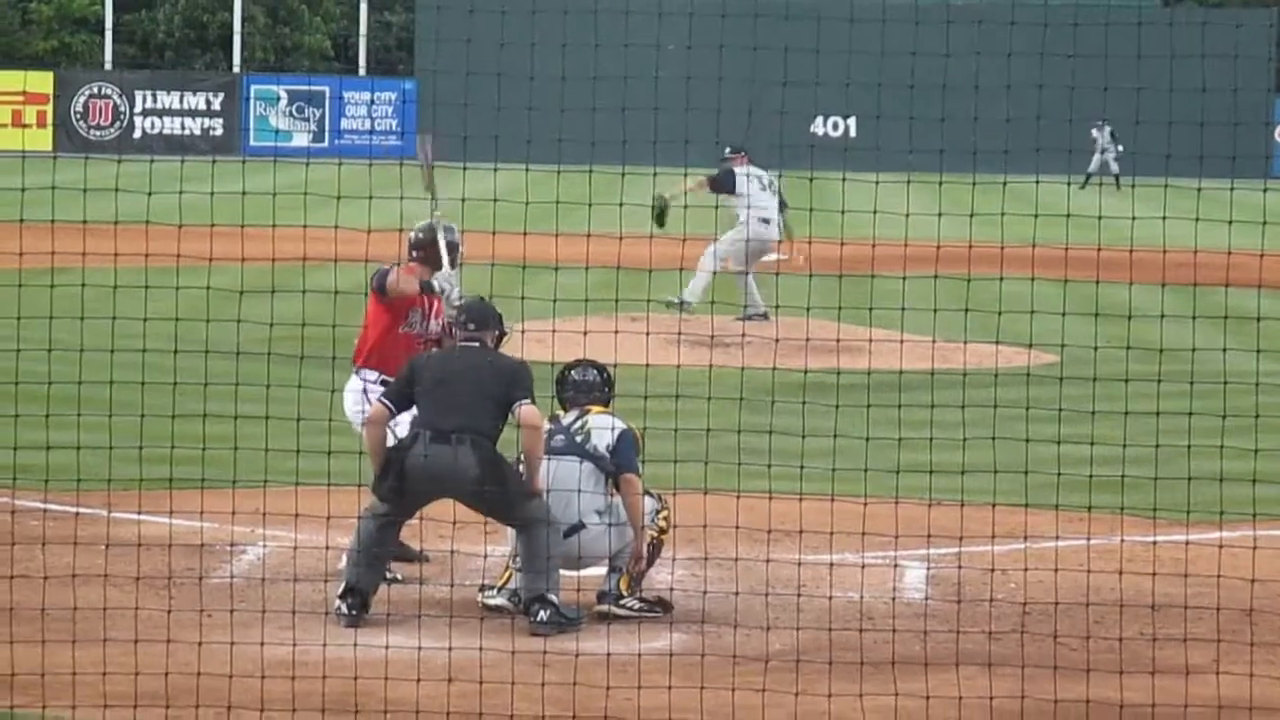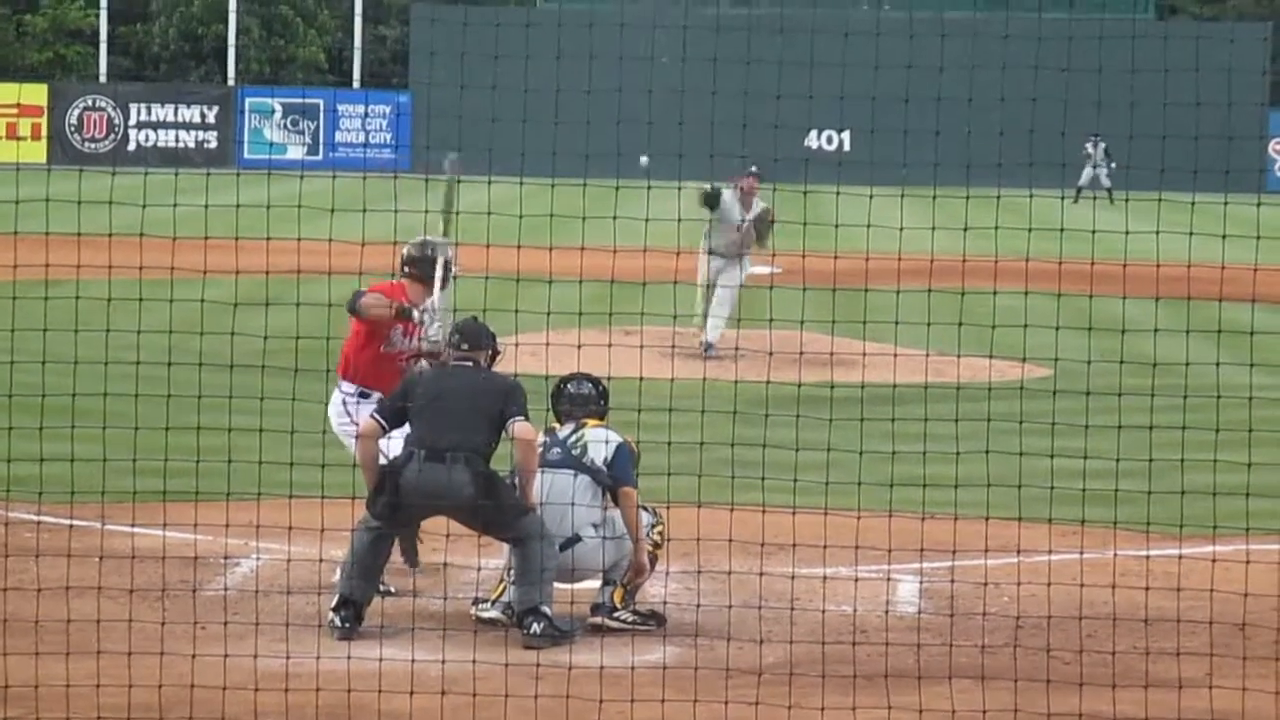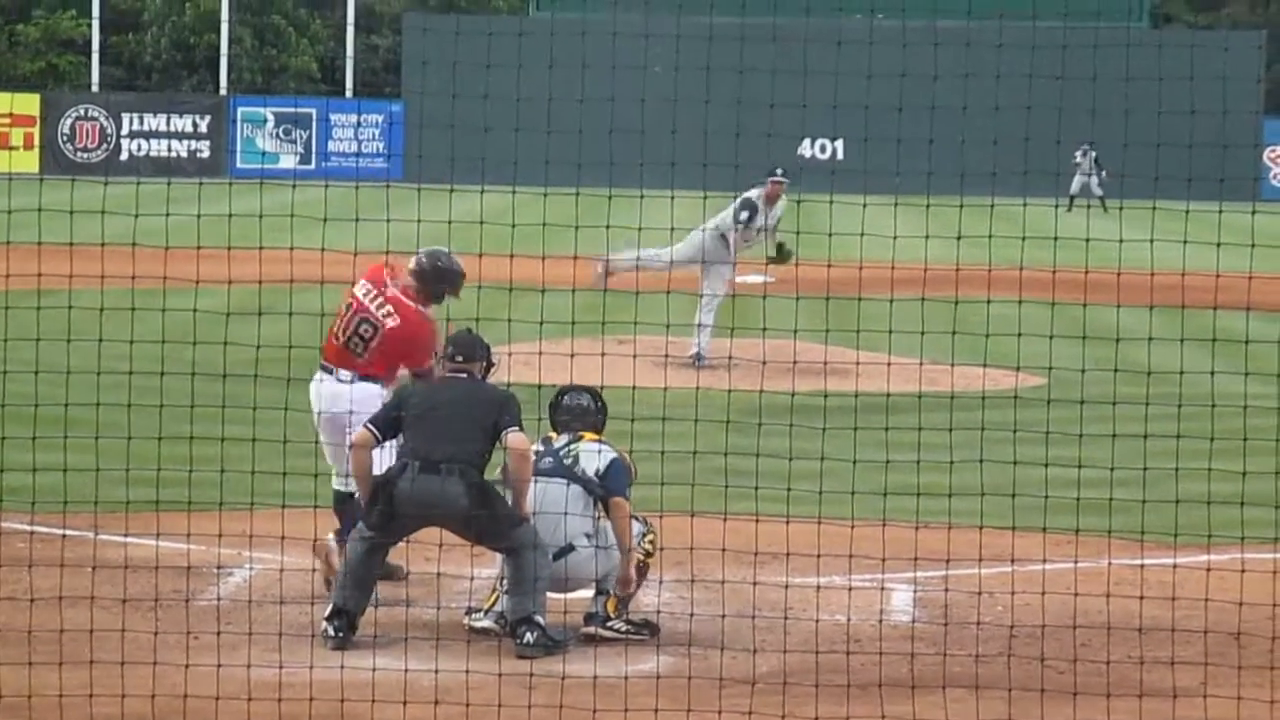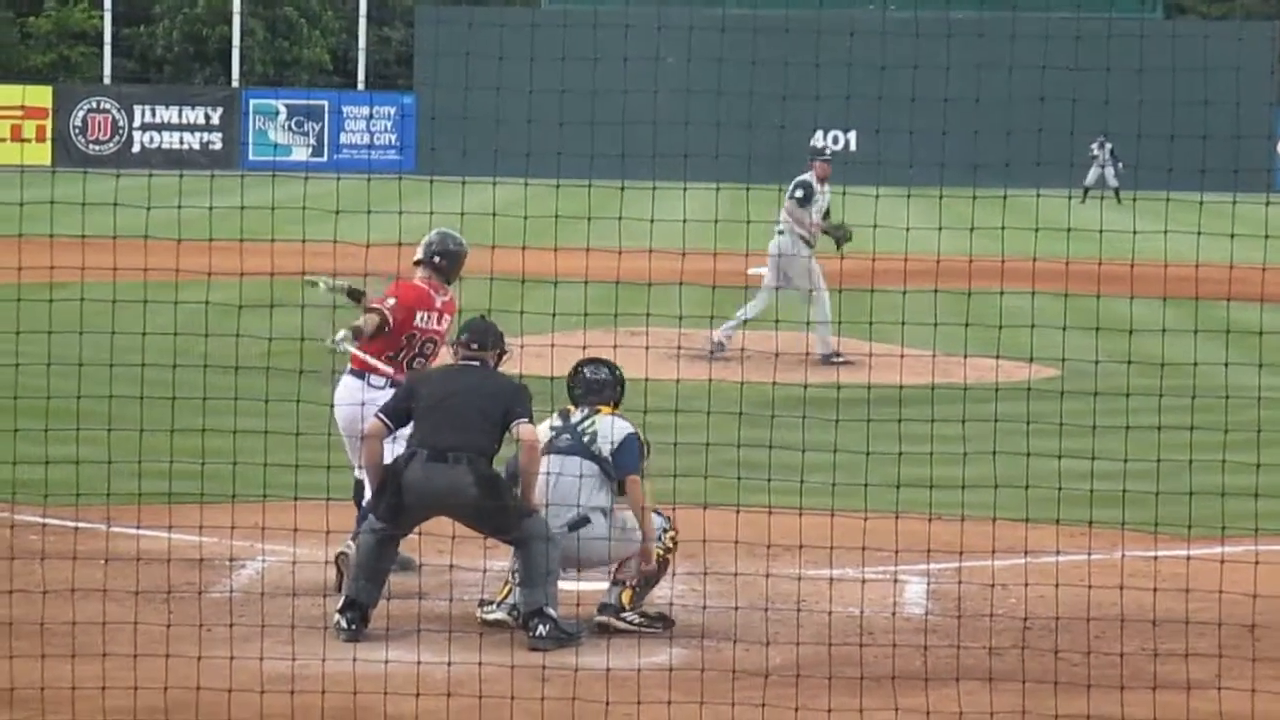
dt=0.4s
person 1, frame 1
left shoulder: (435, 296)
right shoulder: (402, 279)
left elbow: (447, 348)
right elbow: (381, 281)
right wrist: (431, 286)
right hip: (371, 392)
person 1, frame 2
left shoulder: (428, 310)
right shoulder: (388, 294)
left elbow: (438, 363)
right elbow: (356, 304)
left wrist: (436, 344)
right wrist: (410, 314)
right hip: (354, 405)
left ankle: (405, 531)
person 1, frame 3
left shoulder: (377, 275)
right shoulder: (419, 323)
left hip: (325, 387)
right hip: (363, 395)
left knee: (346, 479)
right ankle: (341, 544)
person 1, frame 4
left shoulder: (407, 291)
right shoulder: (448, 304)
left elbow: (379, 319)
left wrist: (352, 331)
right wrist: (353, 292)
left hip: (354, 389)
right hip: (395, 401)
left knee: (367, 476)
right ankle: (358, 547)
person 2, frame 1
left shoulder: (423, 362)
right shoulder: (512, 368)
left elbow: (374, 419)
right elbow: (531, 422)
left wrist: (383, 476)
right wrist: (532, 481)
left hip: (418, 458)
right hip: (474, 462)
left knee: (379, 515)
right knee: (537, 518)
left ankle: (352, 600)
right ankle: (543, 607)
person 2, frame 2
left shoulder: (417, 380)
right shoulder: (505, 386)
left elbow: (366, 433)
right elbow: (525, 438)
left wrist: (377, 492)
right wrist: (525, 495)
left hip: (411, 478)
right hip: (468, 482)
left knee: (373, 528)
right knee: (534, 534)
left ankle: (346, 612)
right ankle: (536, 619)
person 2, frame 3
left shoulder: (411, 391)
right shoulder: (499, 398)
left elbow: (359, 443)
right elbow: (520, 449)
left wrist: (370, 502)
right wrist: (520, 506)
left hip: (406, 488)
right hip: (464, 492)
left knee: (366, 538)
right knee: (527, 543)
left ankle: (339, 623)
right ankle: (529, 629)
person 2, frame 4
left shoulder: (422, 379)
right shoulder: (510, 388)
left elbow: (372, 433)
right elbow: (528, 441)
left wrist: (379, 493)
right wrist: (526, 498)
left hip: (414, 477)
right hip: (471, 481)
left knee: (377, 529)
right knee: (536, 534)
left ankle: (352, 614)
right ankle: (541, 622)
person 3, frame 1
left shoulder: (544, 430)
right shoulder: (616, 428)
right elbow: (629, 483)
right wrist: (640, 540)
right hip: (582, 540)
right knee: (653, 507)
left ankle: (509, 587)
right ankle: (618, 593)
person 3, frame 2
left shoulder: (538, 442)
right shoulder: (613, 442)
right elbow: (627, 495)
right wrist: (640, 551)
right hip: (578, 553)
right knee: (650, 521)
left ankle: (503, 601)
right ankle: (612, 605)
person 3, frame 3
left shoulder: (532, 450)
right shoulder: (607, 455)
right elbow: (618, 505)
right wrist: (629, 563)
right hip: (571, 565)
right knee: (640, 531)
left ankle: (496, 610)
right ankle: (606, 615)
person 3, frame 4
left shoulder: (546, 426)
right shoulder: (622, 429)
left elbow: (513, 474)
right elbow: (633, 483)
right wrist: (648, 541)
right hip: (586, 540)
right knee: (662, 527)
left ankle: (509, 602)
right ankle: (621, 606)
person 4, frame 1
left shoulder: (734, 173)
right shoulder: (770, 178)
left elbow: (705, 182)
right elbow: (783, 213)
left wrist: (674, 194)
right wrist: (791, 241)
left hip: (753, 228)
right hip: (772, 235)
left knee: (712, 255)
right knee: (740, 265)
left ankle: (688, 299)
right ankle: (756, 309)
person 4, frame 2
left shoulder: (761, 209)
right shoulder: (724, 197)
left elbow: (761, 244)
right elbow: (705, 198)
left hip: (737, 259)
right hip: (712, 255)
left knee: (723, 298)
right knee: (705, 296)
left ankle: (710, 341)
right ankle: (706, 328)
person 4, frame 3
left shoulder: (780, 203)
right shoulder: (751, 200)
left elbow: (770, 228)
right elbow: (736, 232)
left wrist: (777, 246)
right wrist: (732, 262)
left hip: (727, 251)
right hip: (712, 238)
left knee: (712, 300)
right knee: (665, 259)
left ankle: (699, 350)
right ankle: (610, 265)
person 4, frame 4
left shoulder: (825, 189)
right shoulder: (805, 183)
left elbow: (824, 221)
right elbow: (790, 207)
left wrist: (835, 232)
right wrist: (806, 225)
left hip: (796, 246)
right hip: (792, 244)
left knee: (763, 296)
right knee: (818, 292)
left ankle: (722, 336)
right ankle: (826, 350)
